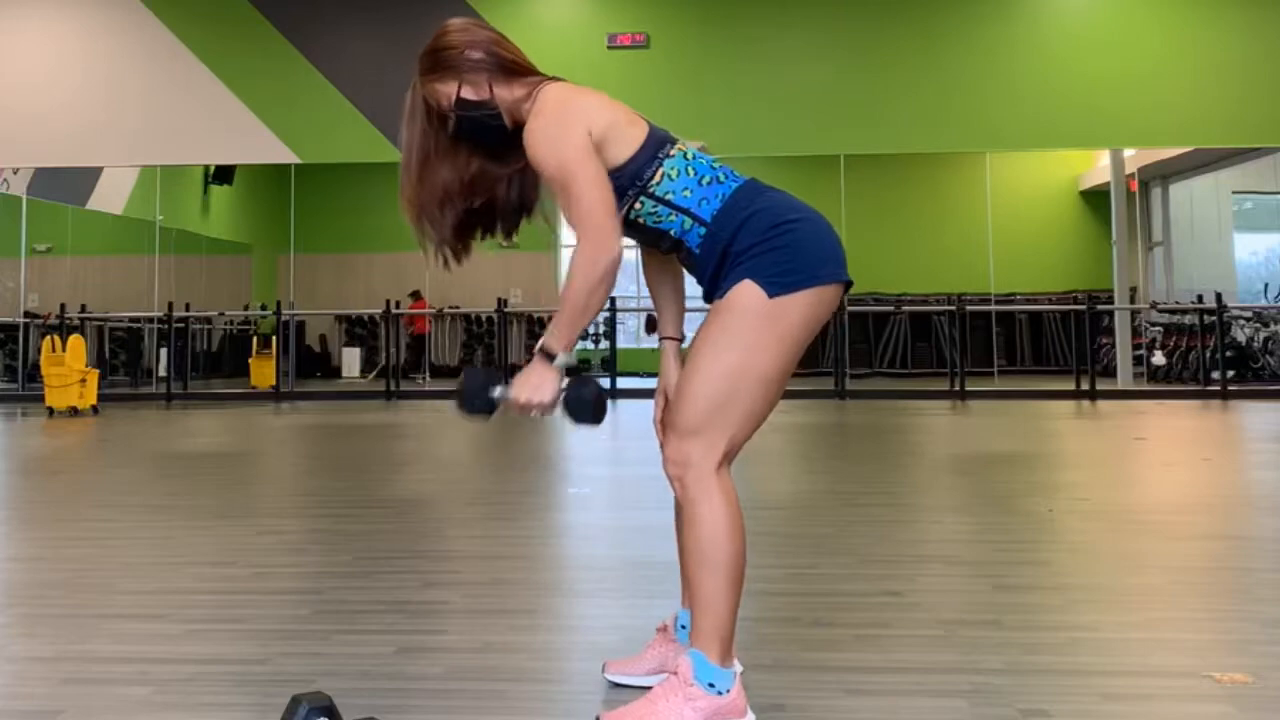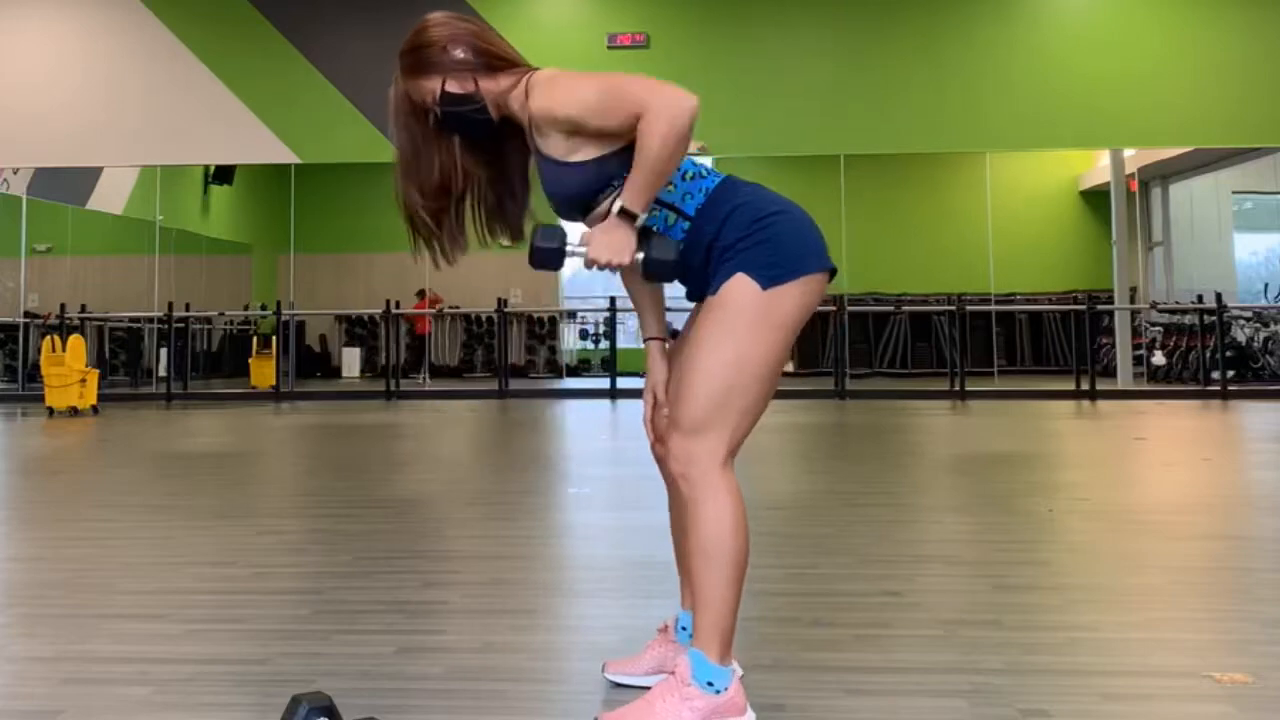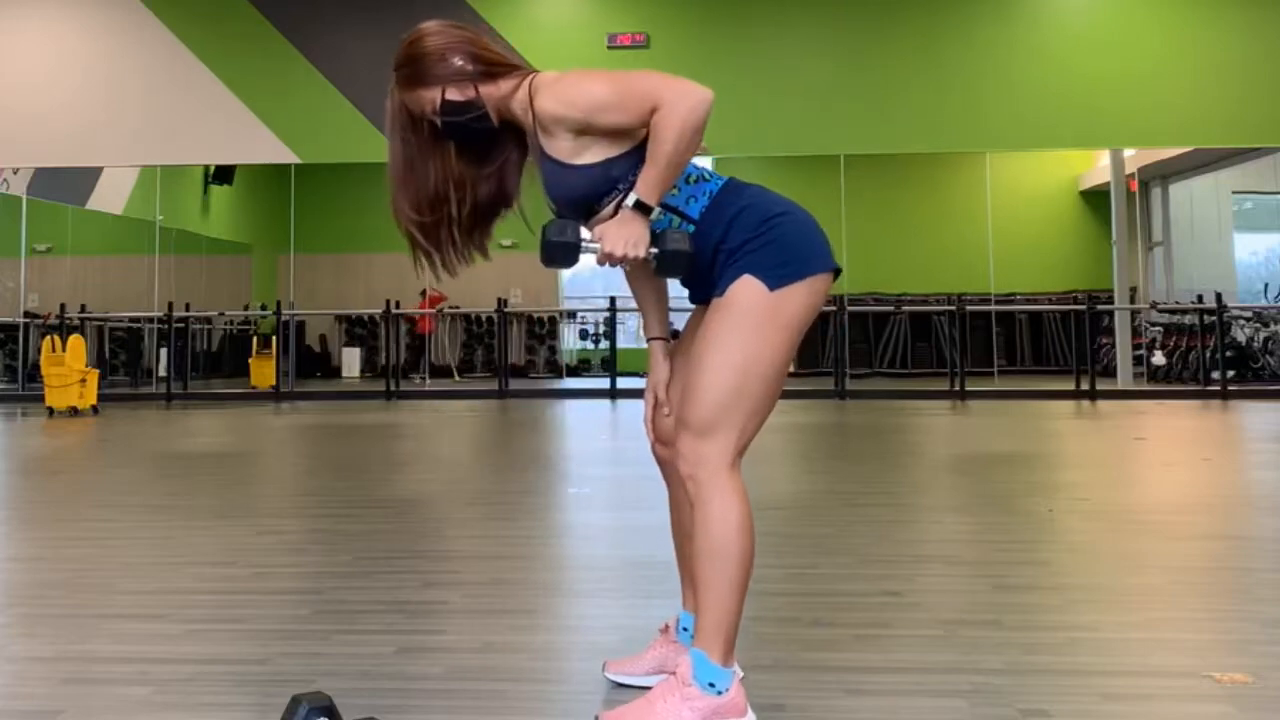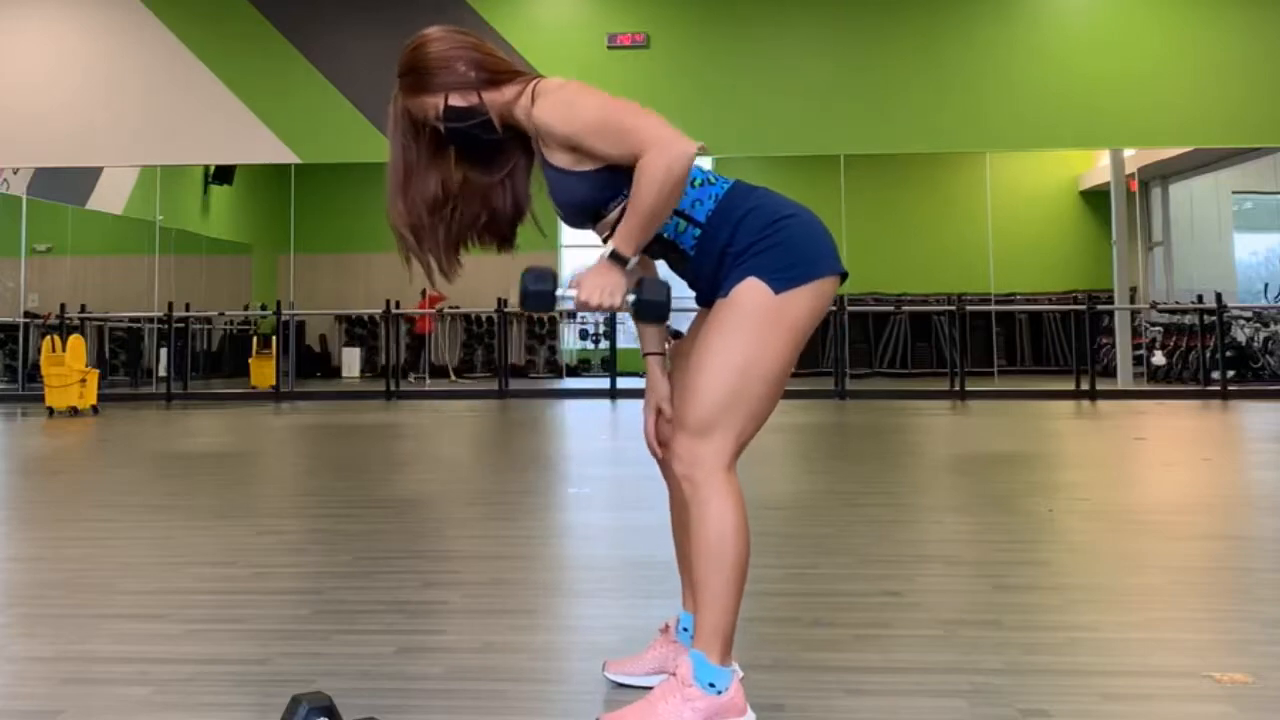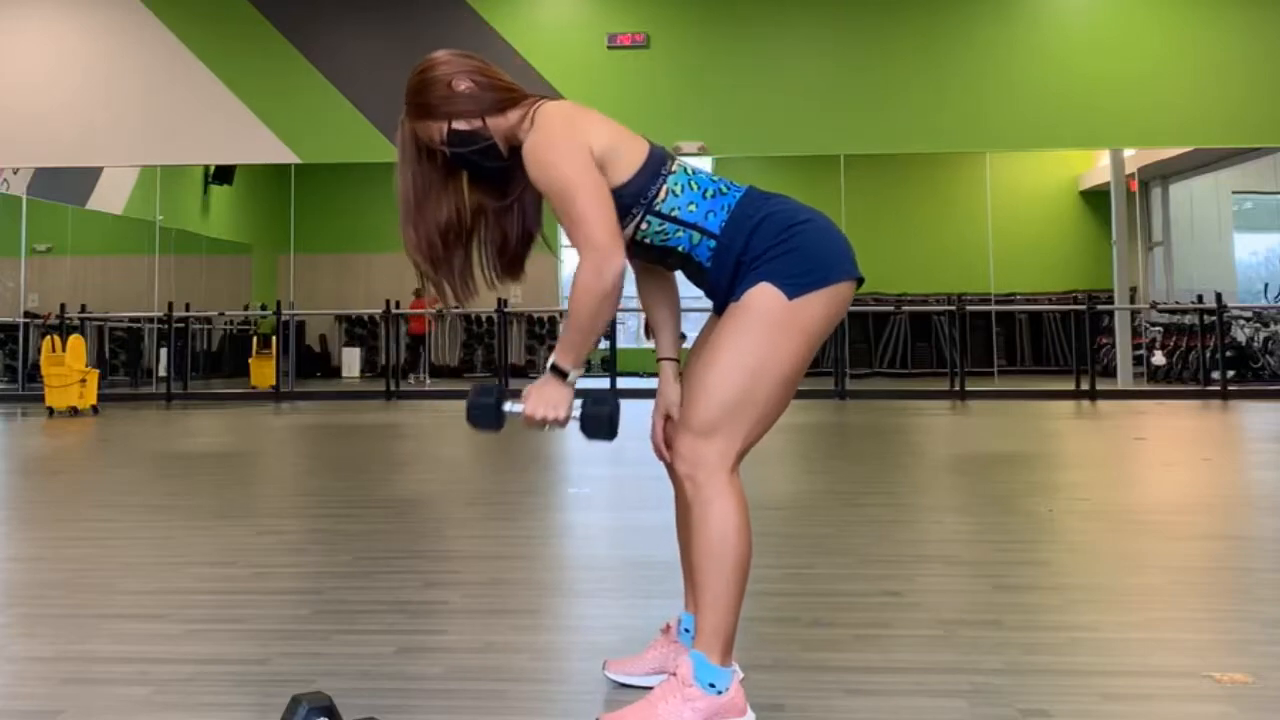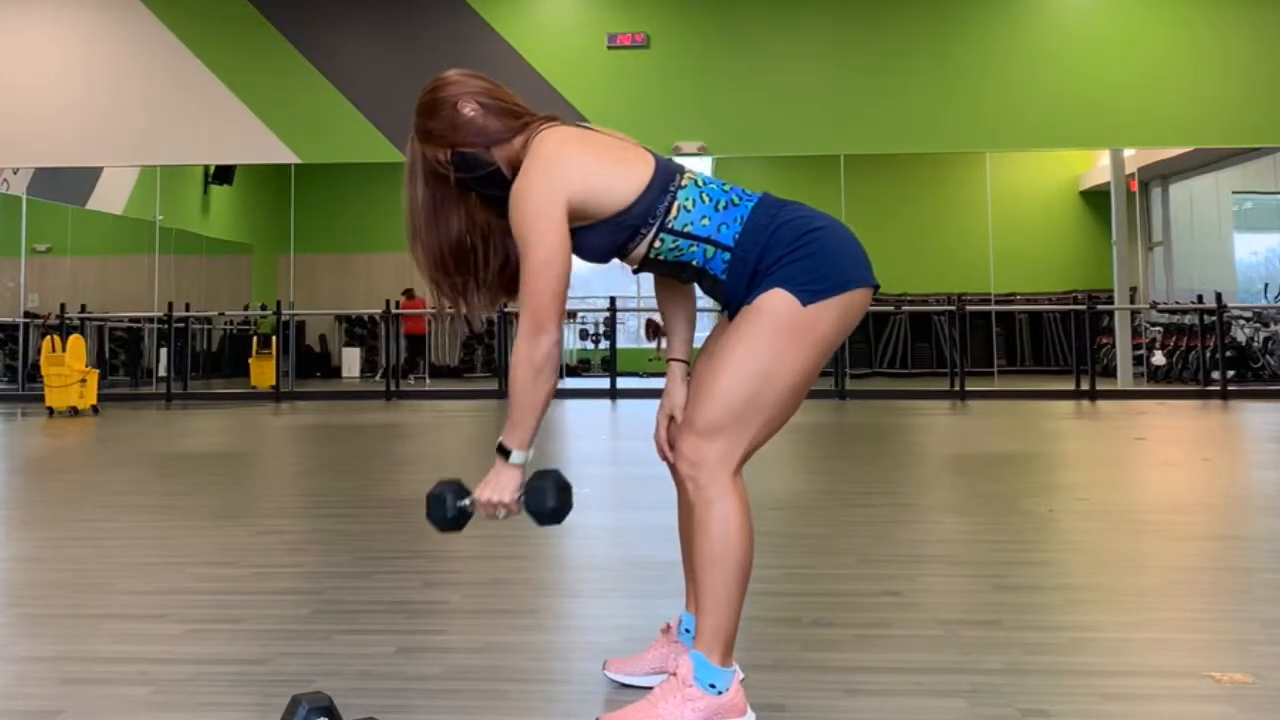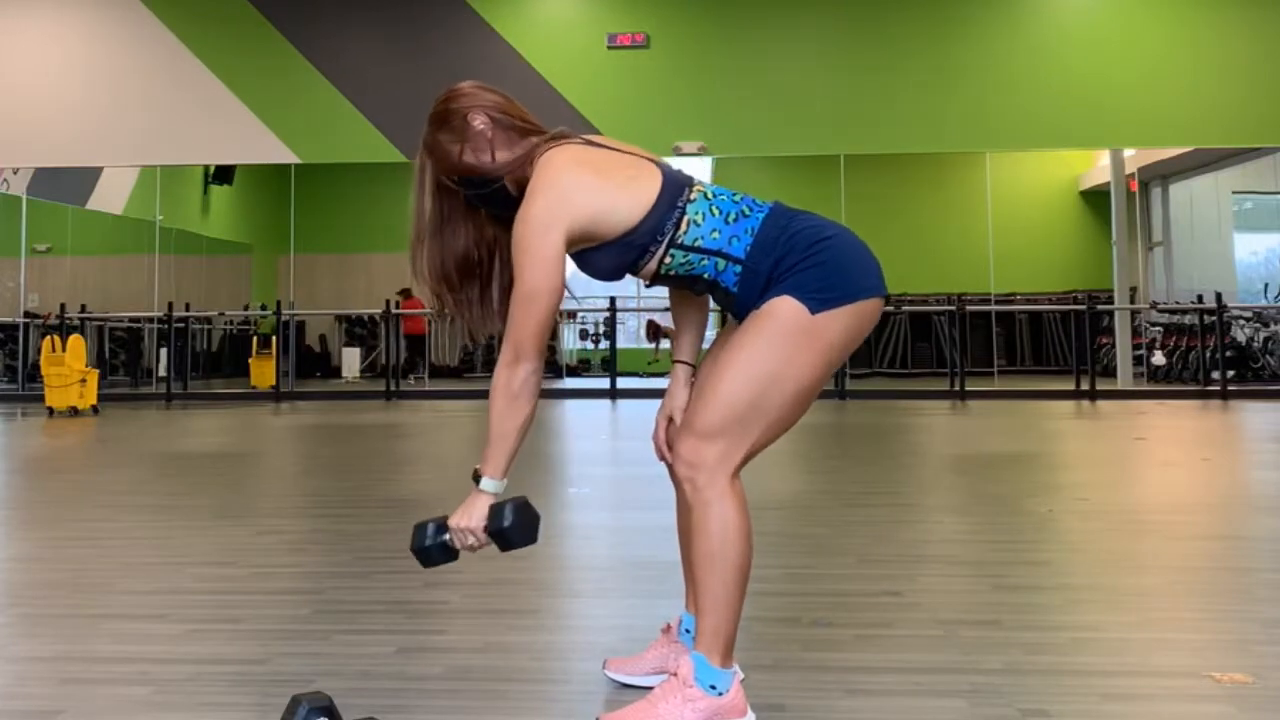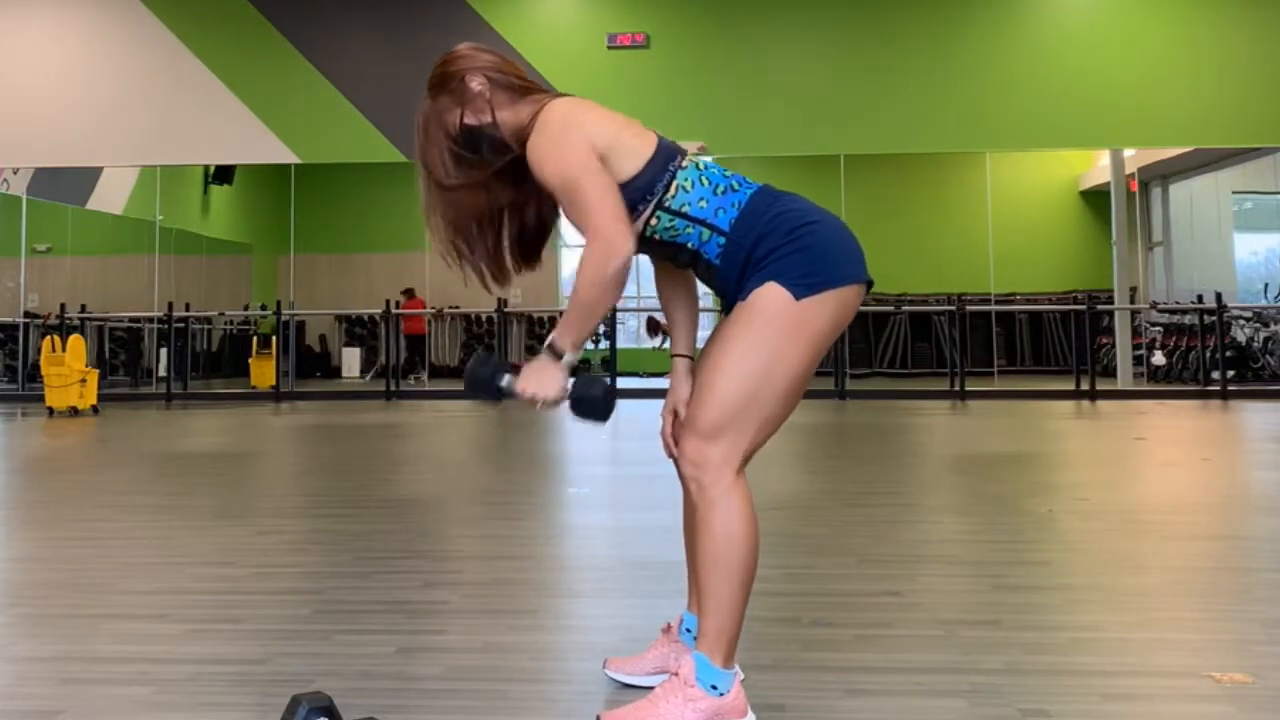
dt=0.3s
person 1, frame 1
left shoulder: (550, 120)
right shoulder: (566, 114)
left elbow: (600, 249)
right elbow: (656, 229)
left wrist: (547, 359)
right wrist: (671, 350)
left hip: (780, 258)
right hip: (777, 259)
left knee: (692, 456)
right knee: (690, 453)
right ankle: (693, 635)
person 1, frame 2
left shoulder: (548, 97)
right shoulder: (529, 131)
left elbow: (673, 107)
right elbow: (634, 241)
left wrist: (624, 219)
right wrist: (657, 350)
left hip: (764, 249)
right hip: (743, 258)
left knee: (696, 455)
right knee: (675, 449)
right ankle: (692, 635)
person 1, frame 3
left shoulder: (555, 98)
right shoulder: (534, 135)
left elbow: (688, 99)
right elbow: (631, 246)
left wrist: (638, 212)
right wrist: (660, 351)
left hip: (768, 249)
right hip: (742, 262)
left knee: (704, 455)
right knee: (674, 448)
right ankle: (692, 637)
person 1, frame 4
left shoulder: (550, 105)
right shoulder: (532, 139)
left elbow: (672, 154)
right elbow: (638, 239)
left wrist: (612, 265)
right wrist: (657, 363)
left hip: (777, 254)
right hip: (755, 263)
left knee: (699, 455)
right knee: (677, 450)
right ankle: (693, 636)
person 1, frame 5
left shoulder: (548, 137)
right shoulder: (543, 149)
left elbow: (605, 264)
right elbow: (651, 251)
left wrist: (559, 373)
right wrist: (669, 370)
left hip: (792, 259)
right hip: (776, 266)
left knee: (702, 455)
right knee: (688, 451)
right ankle: (693, 637)
person 1, frame 6
left shoulder: (540, 175)
right shoulder: (569, 149)
left elbow: (539, 337)
left wrist: (509, 458)
right wrist: (678, 373)
left hip: (809, 267)
right hip: (798, 267)
left knee: (707, 457)
right knee: (689, 449)
right ankle: (694, 638)
person 1, frame 7
left shoulder: (548, 198)
right shoulder: (582, 162)
left elbow: (521, 363)
left wrist: (487, 487)
right wrist: (682, 376)
left hip: (820, 277)
right hip: (813, 275)
left knee: (702, 458)
right knee: (692, 452)
right ankle: (694, 640)
person 1, frame 8
left shoulder: (552, 132)
right shoulder: (574, 132)
left elbow: (611, 254)
right elbow: (670, 242)
left wrist: (555, 358)
right wrist: (683, 367)
left hip: (800, 258)
right hip: (792, 260)
left knee: (710, 457)
right knee: (698, 452)
right ankle: (696, 638)
